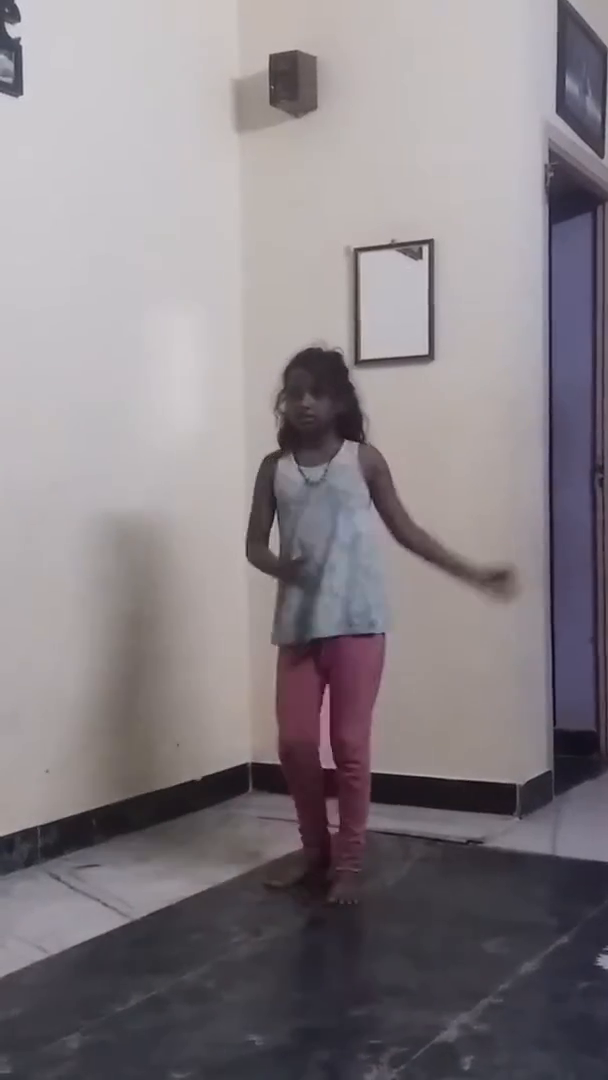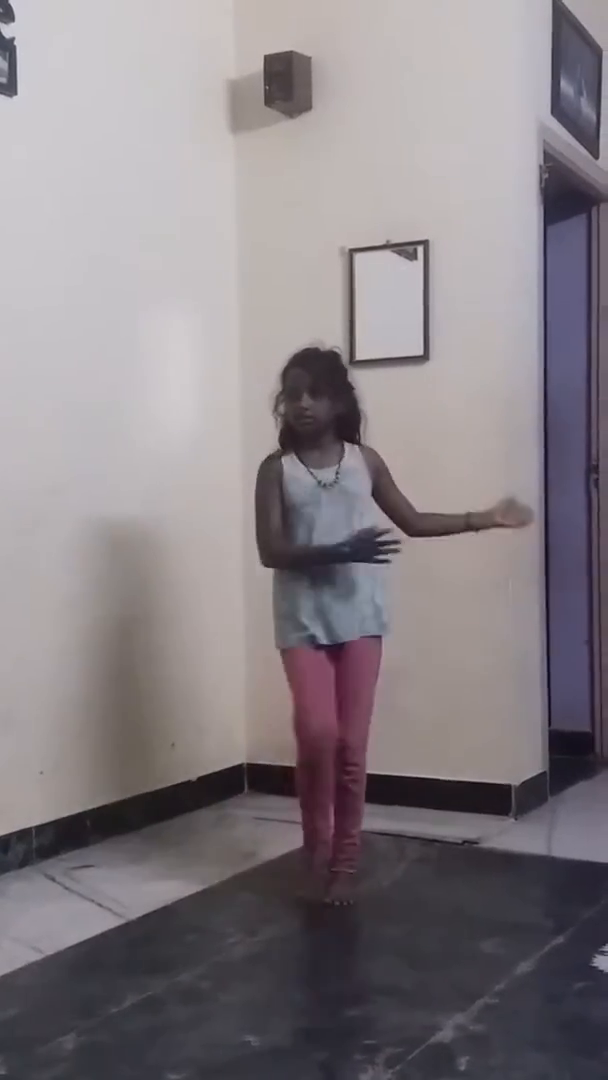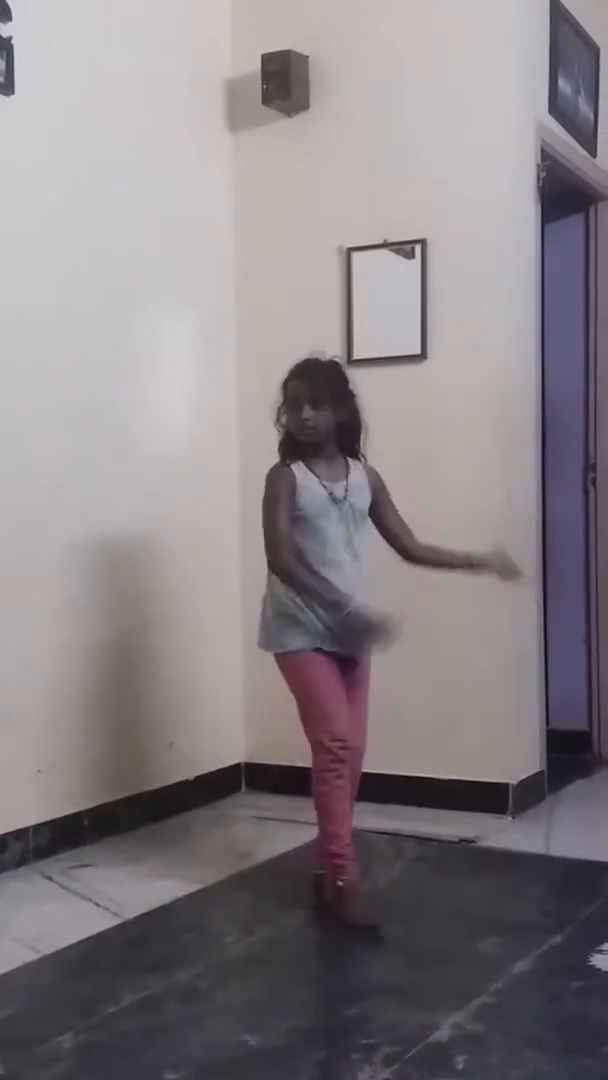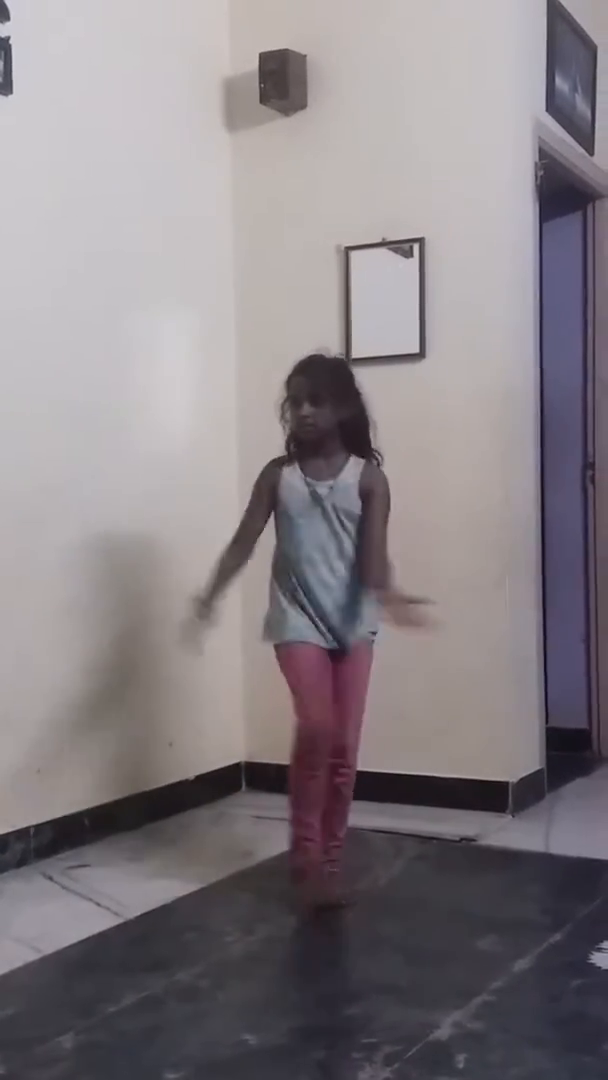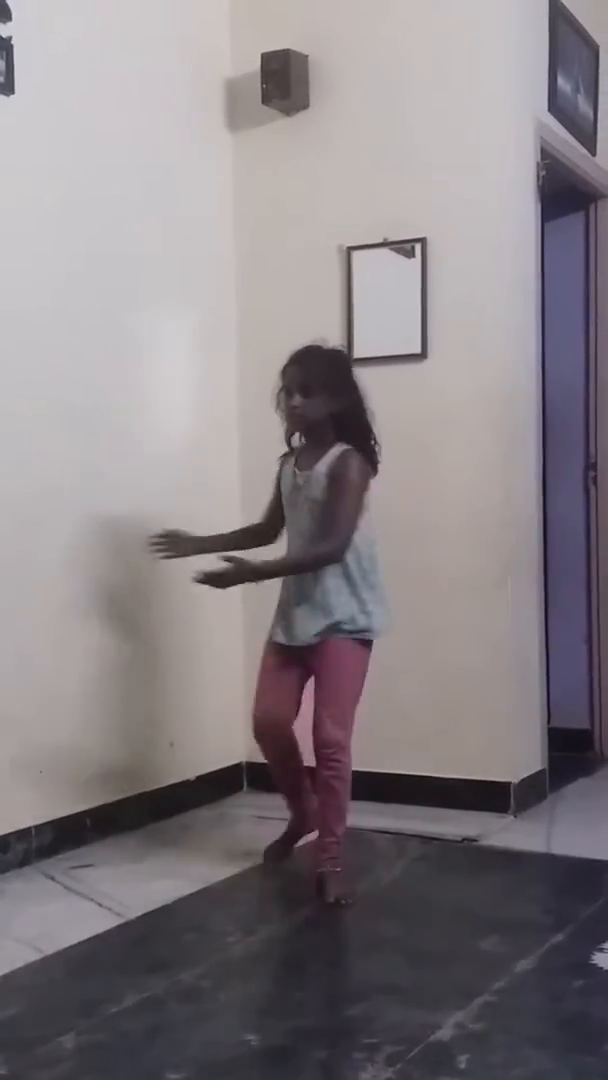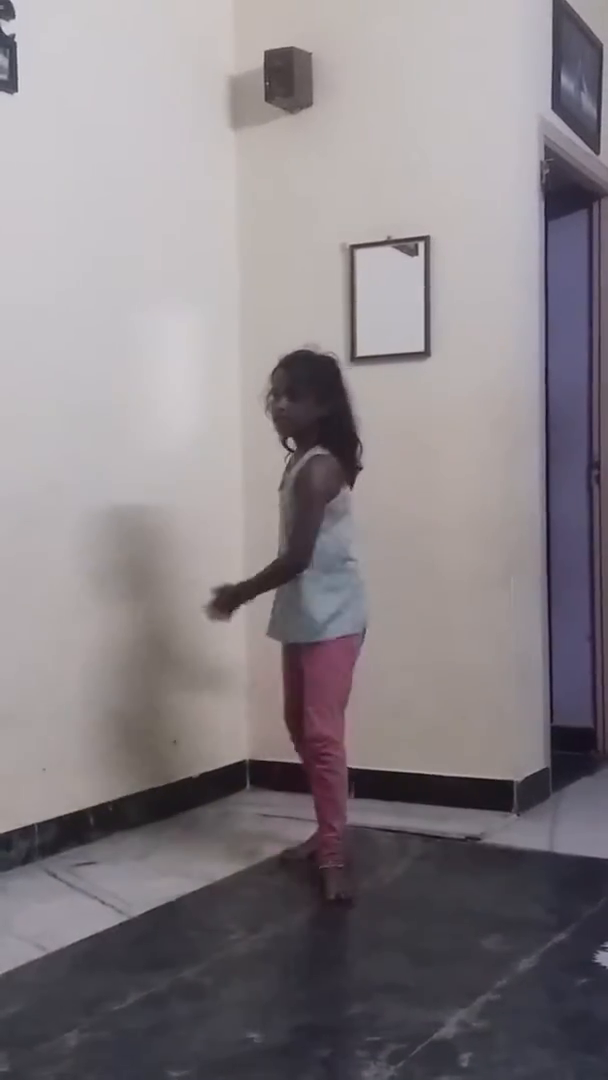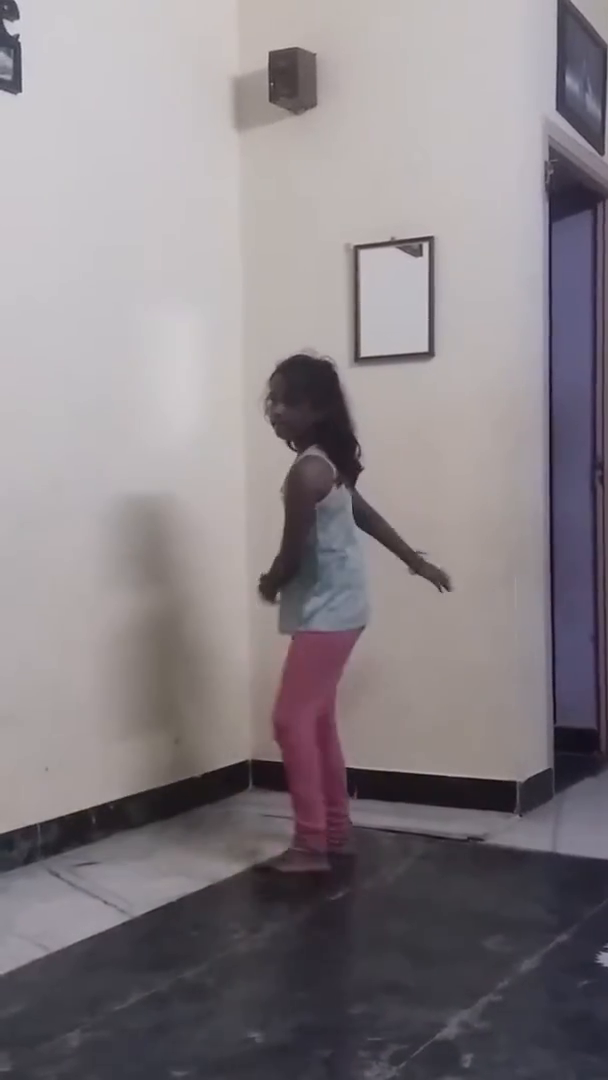
dt=0.2s
person 1, frame 1
left shoulder: (365, 459)
right shoulder: (274, 469)
left elbow: (405, 529)
right elbow: (255, 545)
left wrist: (469, 572)
right wrist: (281, 567)
left hip: (356, 621)
right hip: (299, 624)
left knee: (350, 745)
right knee: (295, 740)
left ankle: (348, 864)
right ankle: (316, 851)
person 1, frame 2
left shoulder: (365, 461)
right shoulder: (275, 469)
left elbow: (412, 521)
right elbow: (270, 550)
left wrist: (484, 519)
right wrist: (337, 551)
left hip: (359, 620)
right hip: (301, 623)
left knee: (352, 747)
right knee: (317, 733)
left ankle: (343, 865)
right ankle: (316, 847)
person 1, frame 3
left shoulder: (365, 477)
right shoulder: (283, 478)
left elbow: (409, 547)
right elbow: (281, 560)
left wrist: (480, 563)
right wrist: (345, 609)
left hip: (350, 633)
right hip: (299, 631)
left knee: (348, 750)
right knee: (337, 741)
left ankle: (332, 867)
right ankle: (342, 877)
person 1, frame 4
left shoulder: (369, 476)
right shoulder: (278, 473)
left elbow: (373, 554)
right elbow: (243, 542)
left wrist: (388, 595)
right wrist: (208, 594)
left hip: (354, 626)
right hip: (301, 625)
left knee: (345, 746)
right knee: (315, 727)
left ankle: (330, 862)
right ankle: (305, 856)
person 1, frame 5
left shoulder: (349, 463)
right shoulder: (288, 464)
left elbow: (330, 549)
right elbow: (267, 530)
left wrist: (248, 573)
right wrist: (201, 543)
left hip: (344, 618)
right hip: (292, 618)
left knee: (332, 740)
right knee: (269, 720)
left ankle: (331, 861)
right ankle: (303, 814)
person 1, frame 6
left shoulder: (318, 468)
right shoulder: (302, 462)
left elbow: (297, 556)
left wrist: (240, 593)
left hip: (330, 618)
right hip: (299, 616)
left knee: (322, 732)
right knee: (298, 725)
left ankle: (332, 858)
right ankle: (330, 829)
person 1, frame 7
left shoulder: (306, 471)
right shoulder: (329, 465)
left elbow: (294, 555)
right elbow: (366, 517)
left wrist: (272, 582)
right wrist: (414, 562)
left hip: (323, 612)
right hip: (332, 608)
left knee: (292, 718)
right knee: (315, 715)
left ankle: (310, 843)
right ankle: (334, 830)
